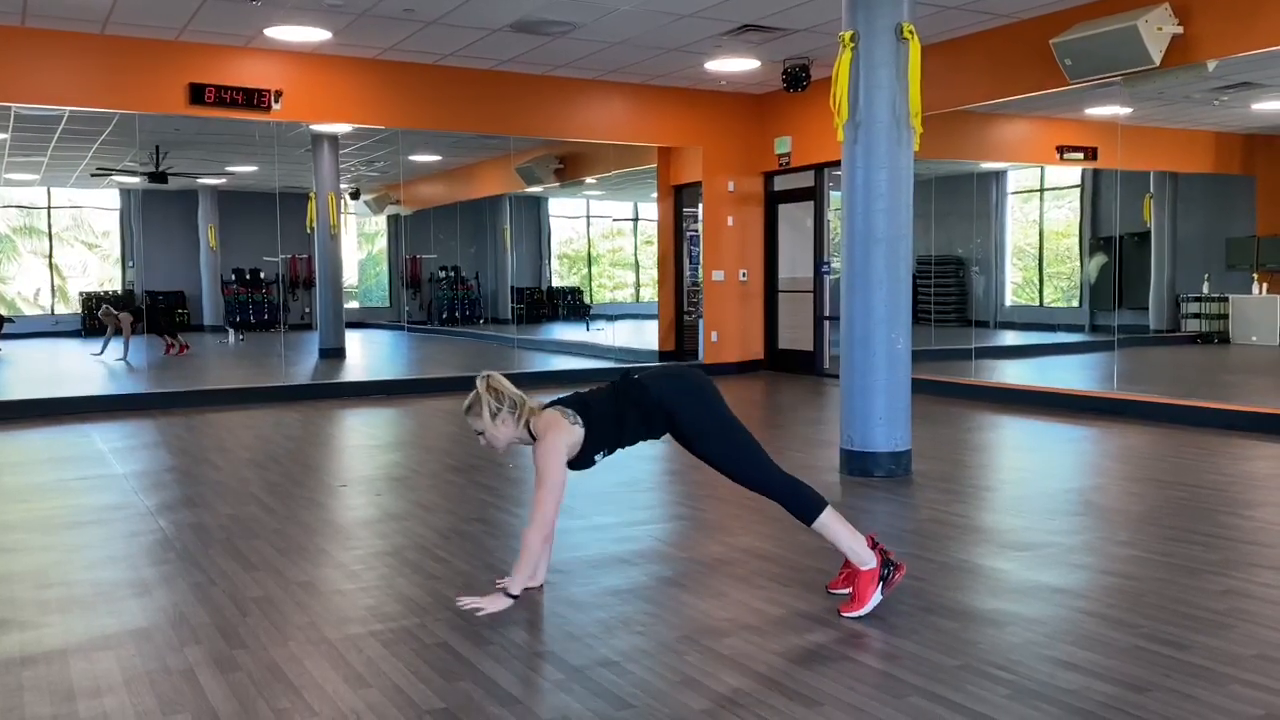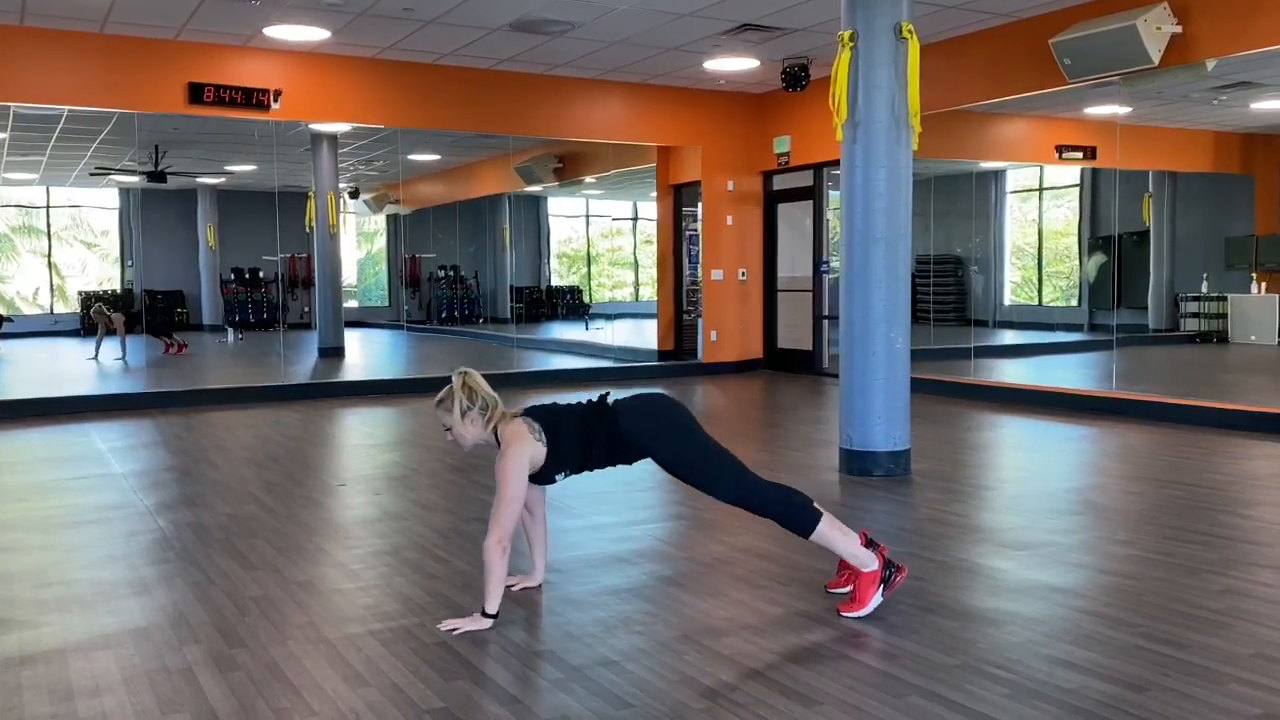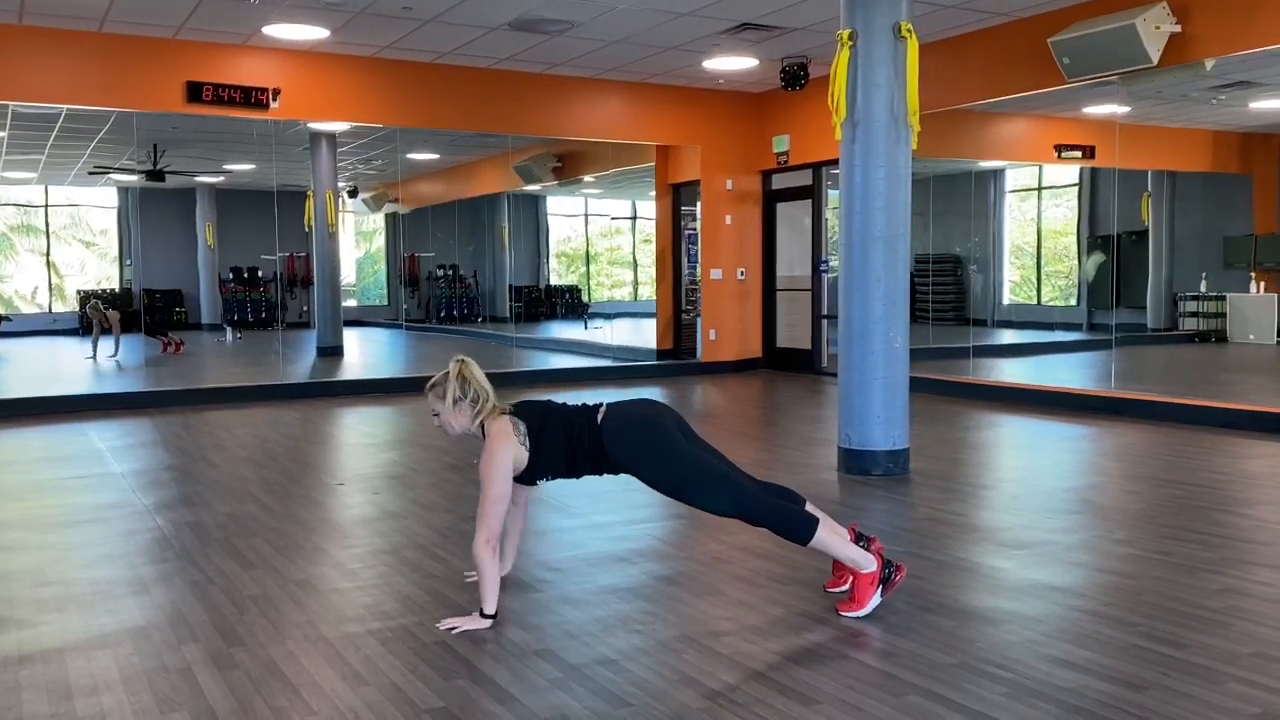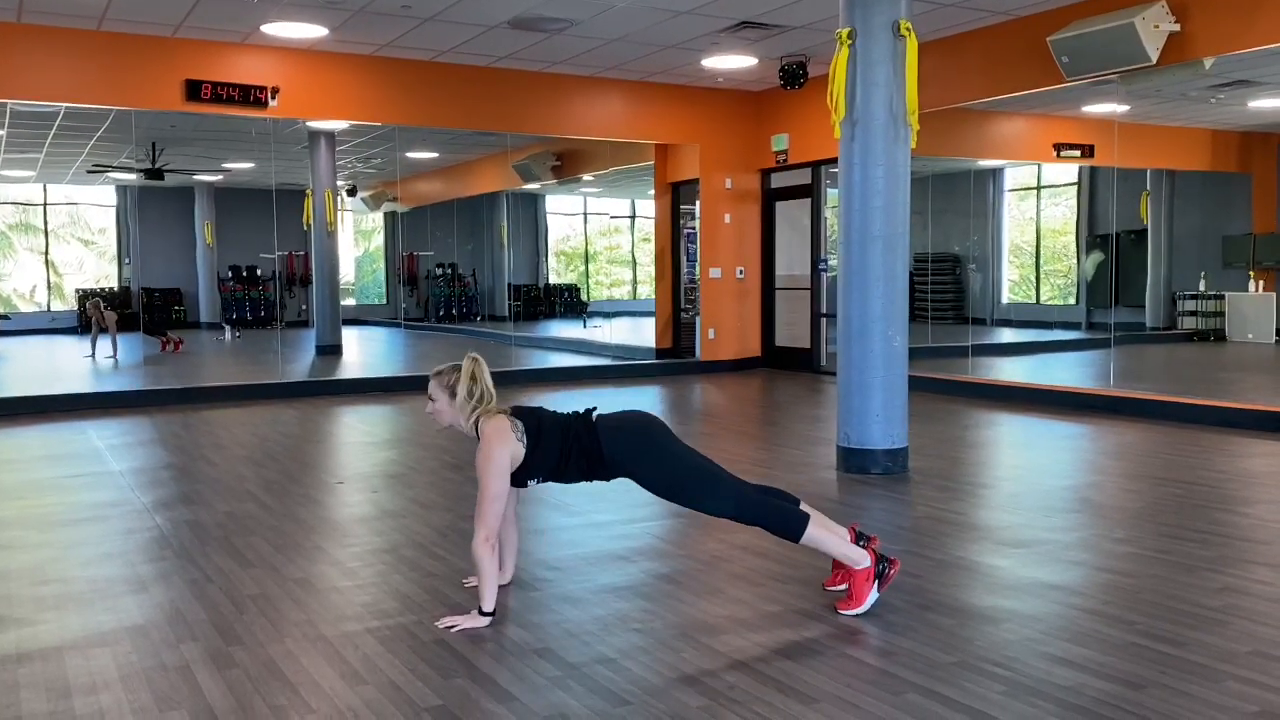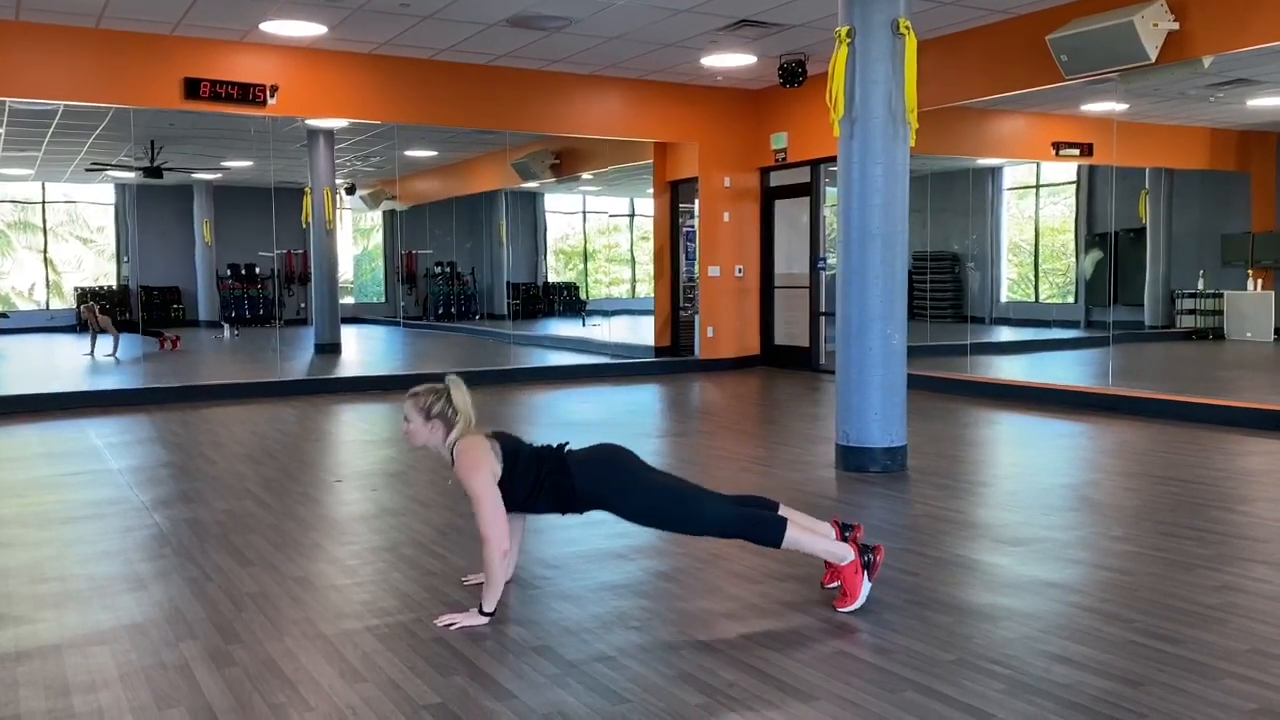
dt=0.3s
person 1, frame 1
left shoulder: (549, 434)
right shoulder: (537, 428)
left elbow: (541, 522)
right elbow: (541, 511)
left wrist: (509, 592)
right wrist: (536, 574)
left hip: (678, 398)
right hip: (666, 401)
left knee: (766, 478)
right knee: (760, 478)
left ankle: (869, 562)
right ankle: (858, 548)
person 1, frame 2
left shoulder: (514, 447)
right shoulder: (517, 428)
left elbow: (498, 538)
right elbow: (533, 503)
left wrist: (487, 613)
right wrist: (538, 571)
left hip: (647, 426)
right hip: (647, 417)
left knee: (751, 494)
right knee: (750, 487)
left ankle: (871, 565)
right ankle: (856, 543)
person 1, frame 3
left shoulder: (498, 445)
right shoulder: (506, 422)
left elbow: (485, 537)
right elbow: (517, 499)
left wrist: (485, 613)
right wrist: (504, 564)
left hip: (634, 442)
right hip: (641, 420)
left knee: (747, 503)
right knee: (747, 489)
left ankle: (868, 566)
right ankle: (852, 540)
person 1, frame 4
left shoulder: (492, 443)
right shoulder: (497, 423)
left elbow: (485, 535)
right elbow: (506, 505)
left wrist: (485, 611)
right wrist: (505, 572)
left hip: (629, 448)
right hip: (630, 436)
left knee: (740, 503)
right knee: (742, 495)
left ankle: (864, 562)
right ankle: (850, 539)
person 1, frame 5
left shoulder: (469, 460)
right shoulder: (473, 443)
left elbow: (498, 542)
right elbow: (512, 504)
left wrist: (484, 610)
right wrist: (504, 571)
left hip: (601, 481)
right hip: (599, 469)
left knee: (723, 519)
right knee: (722, 509)
left ankle: (848, 556)
right ankle: (836, 531)
